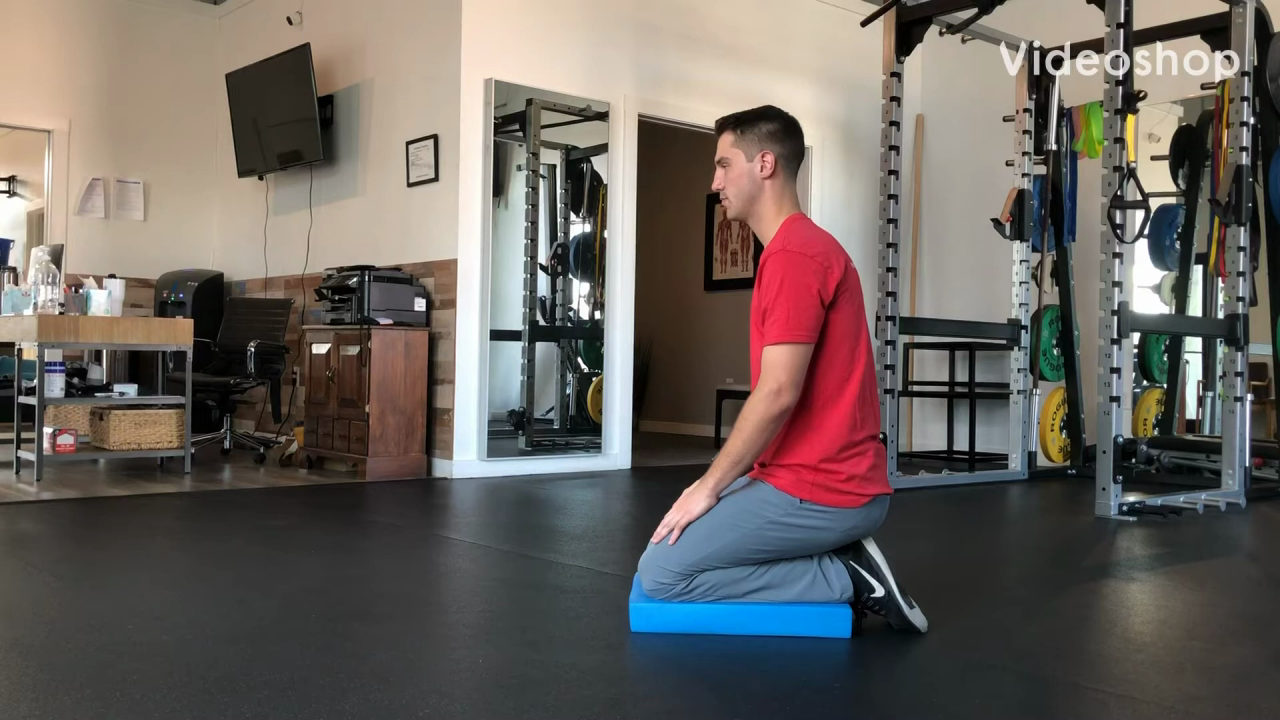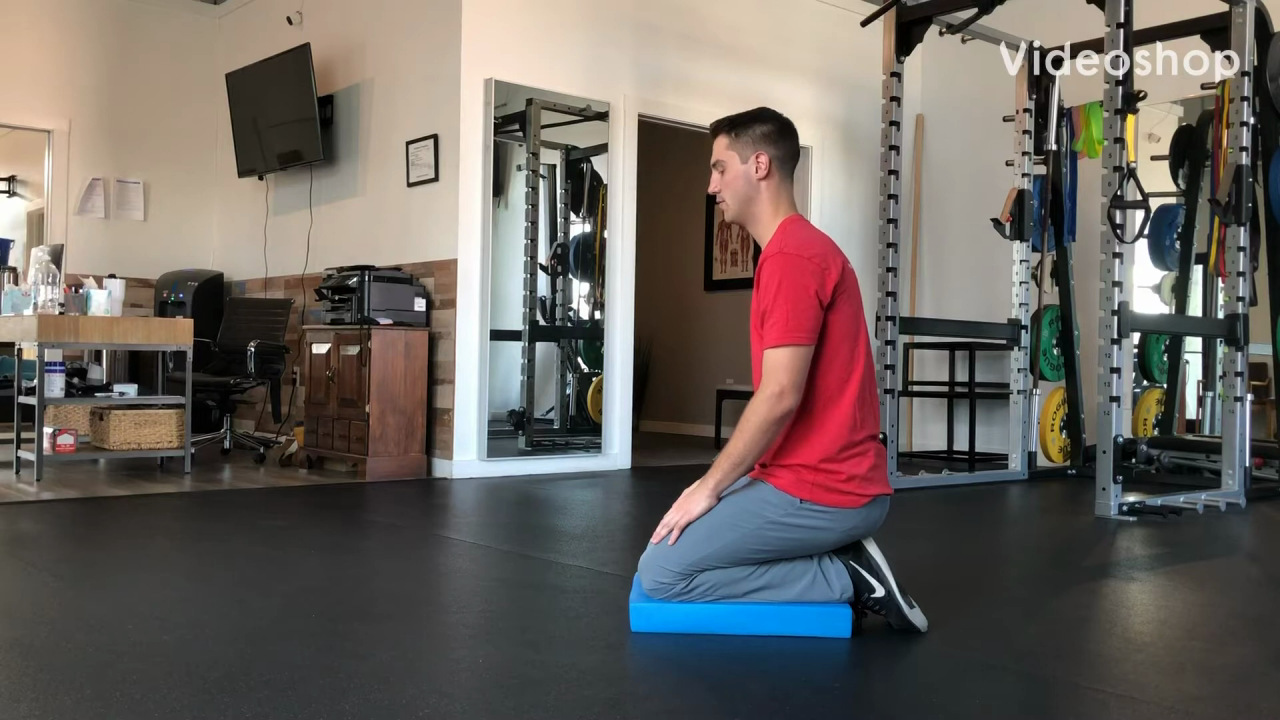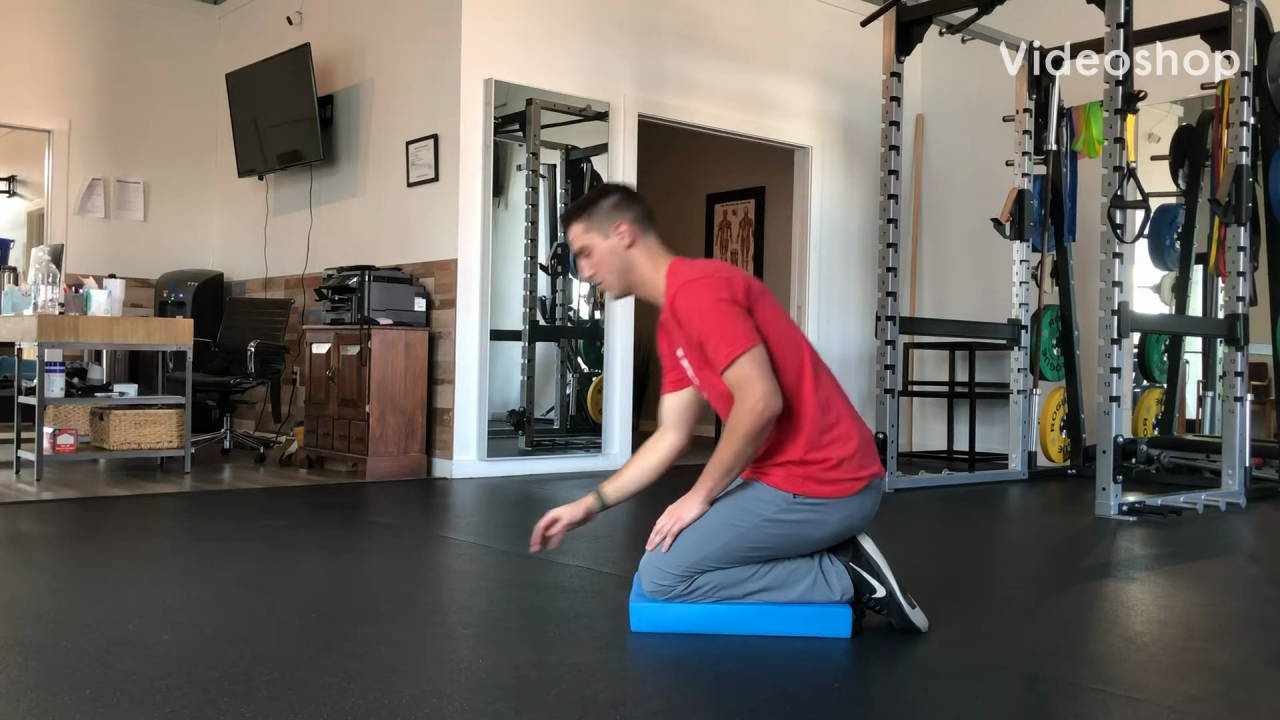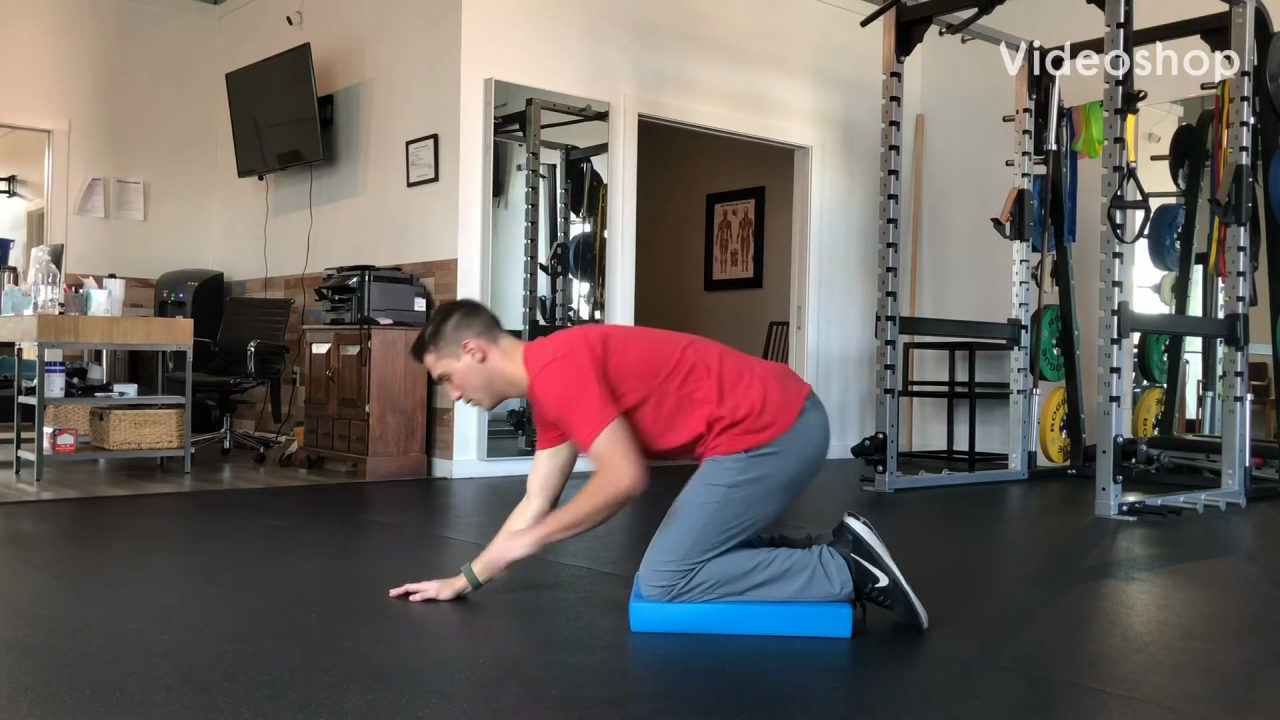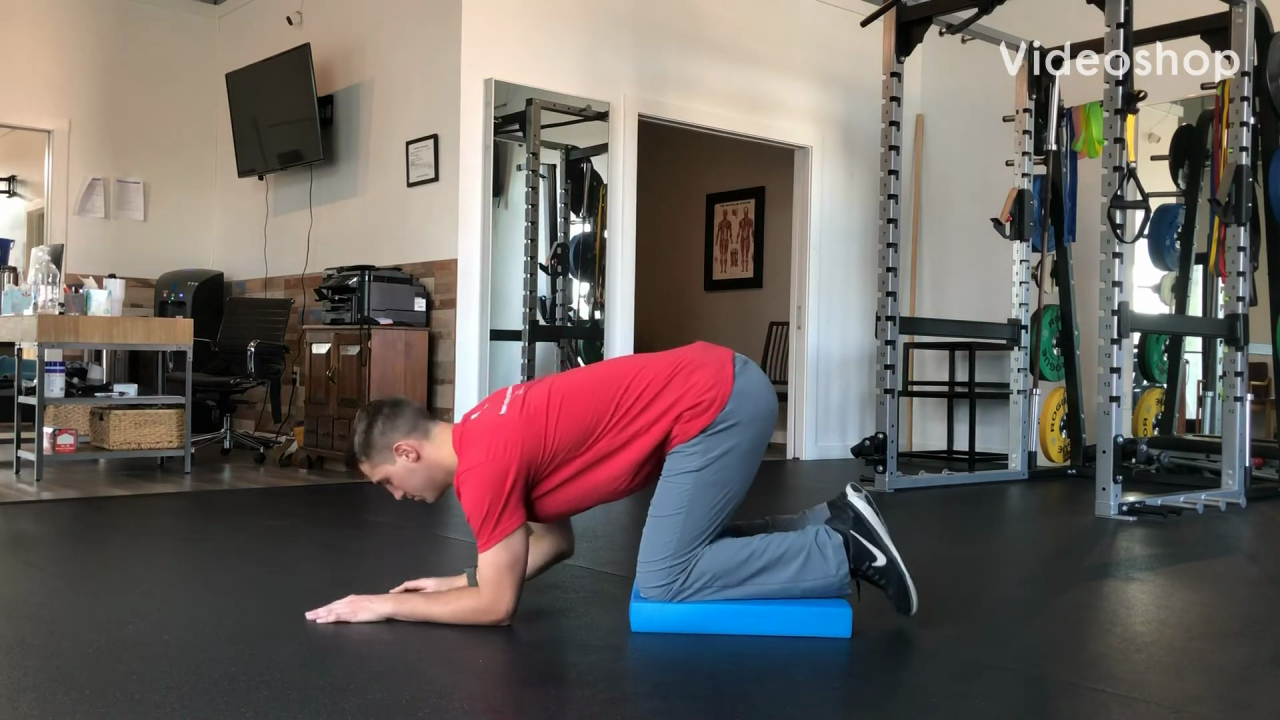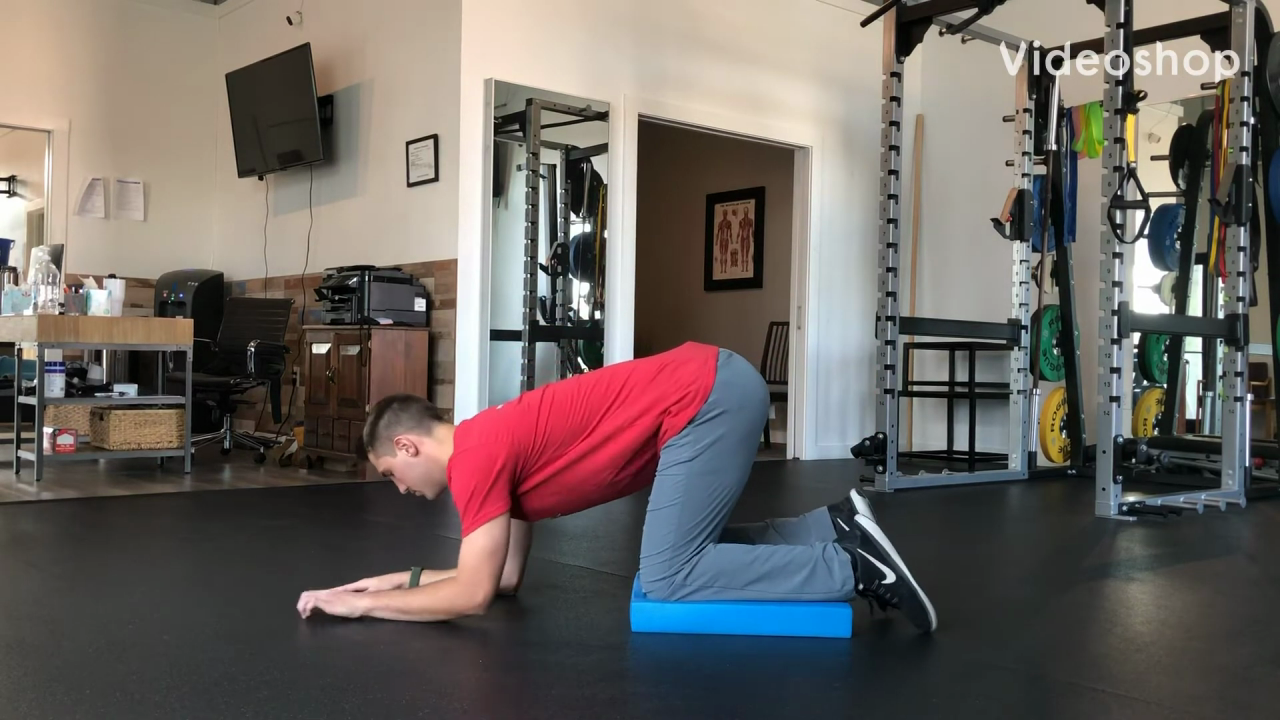
dt=0.7s
person 1, frame 1
left shoulder: (793, 255)
right shoulder: (800, 248)
left elbow: (777, 395)
left wrist: (709, 486)
right wrist: (715, 481)
left hip: (818, 490)
right hip: (827, 477)
left knee: (662, 572)
right knee: (675, 543)
left ankle: (846, 578)
right ankle: (839, 561)
person 1, frame 2
left shoulder: (790, 257)
right shoulder: (800, 250)
left elbow: (780, 398)
left wrist: (709, 488)
right wrist: (715, 482)
left hip: (819, 490)
right hip: (829, 479)
left knee: (662, 572)
right knee: (683, 541)
left ankle: (845, 579)
right ankle: (840, 563)
person 1, frame 3
left shoulder: (697, 290)
right shoulder: (671, 323)
left elbow: (761, 404)
right elbow: (671, 436)
left wrist: (700, 498)
right wrist: (589, 504)
left hip: (820, 484)
right hip: (814, 474)
left knee: (663, 576)
right knee: (673, 550)
left ankle: (845, 580)
right ankle: (833, 558)
person 1, frame 4
left shoulder: (555, 366)
right shoulder: (547, 391)
left elbow: (623, 479)
right elbow: (535, 504)
left wrist: (533, 541)
right wrist: (463, 580)
left hip: (771, 432)
right hip: (785, 424)
left knee: (663, 584)
right knee: (692, 554)
left ankle: (844, 571)
right ankle: (835, 553)
person 1, frame 5
left shoulder: (483, 465)
right shoulder: (490, 430)
left elbow: (497, 605)
right elbow: (556, 540)
left wrist: (387, 604)
right wrist: (467, 578)
left hip: (717, 405)
right hip: (728, 384)
left knee: (666, 582)
right knee: (685, 550)
left ankle: (844, 551)
right ankle: (834, 523)
person 1, frame 6
left shoulder: (476, 457)
right shoulder: (497, 449)
left elbow: (472, 594)
right elbow: (504, 574)
left wrist: (368, 602)
right wrist: (402, 578)
left hip: (708, 396)
right hip: (719, 386)
left knee: (667, 579)
right knee: (687, 551)
left ankle: (852, 568)
right ankle: (835, 526)
